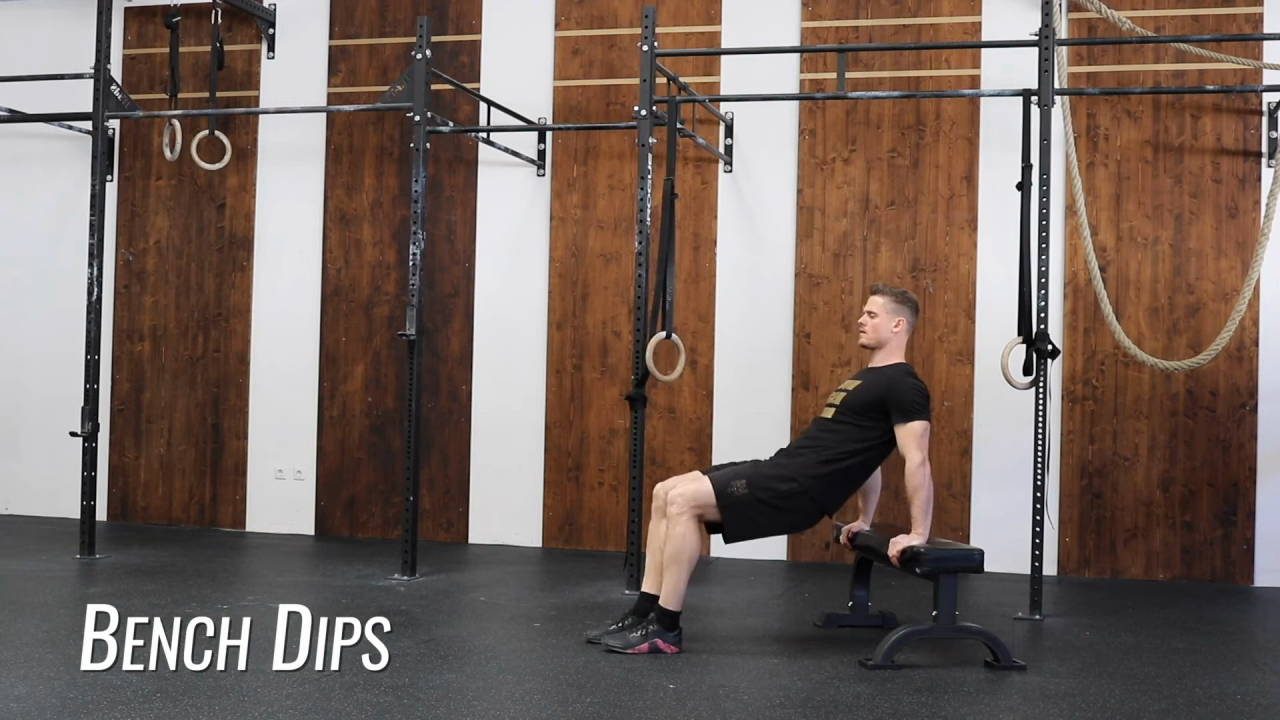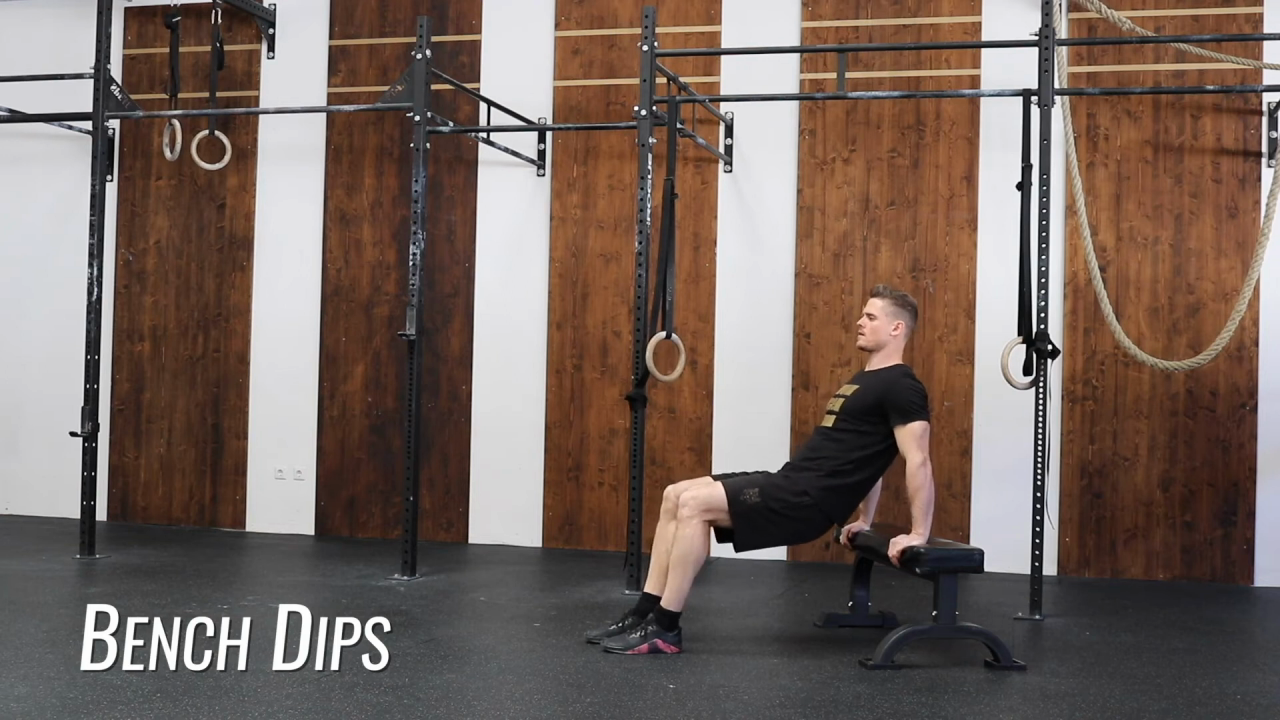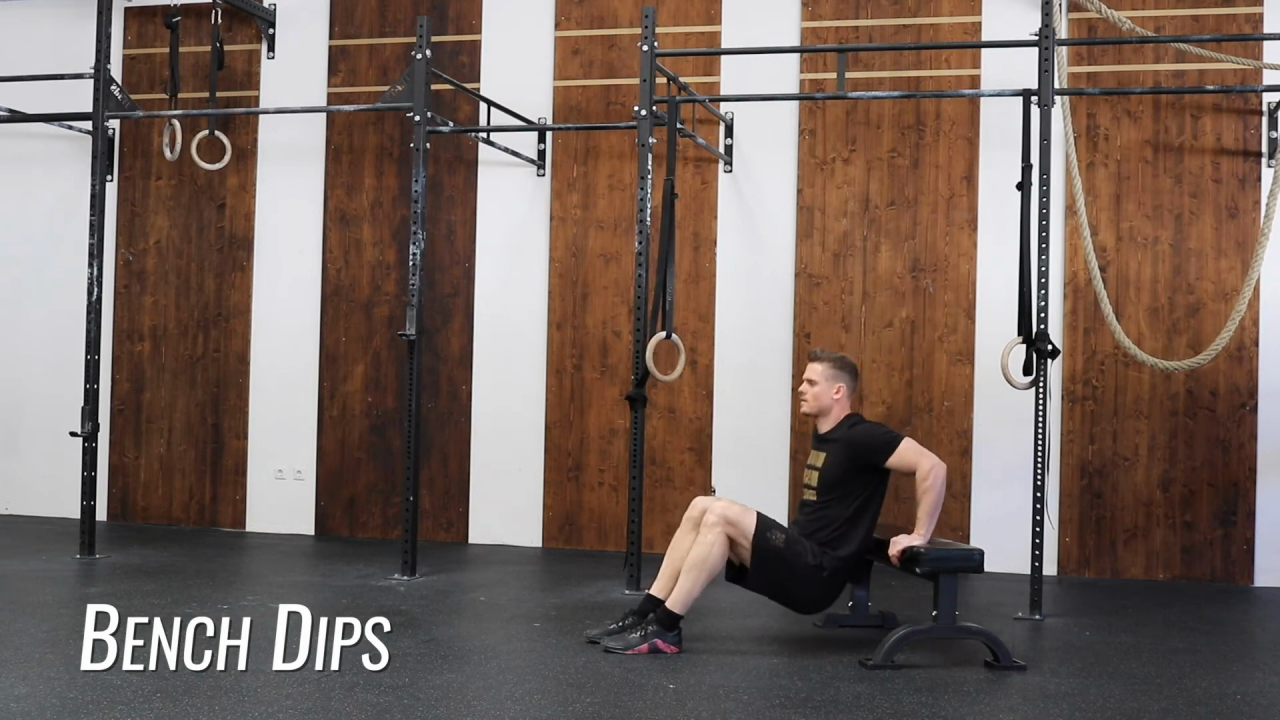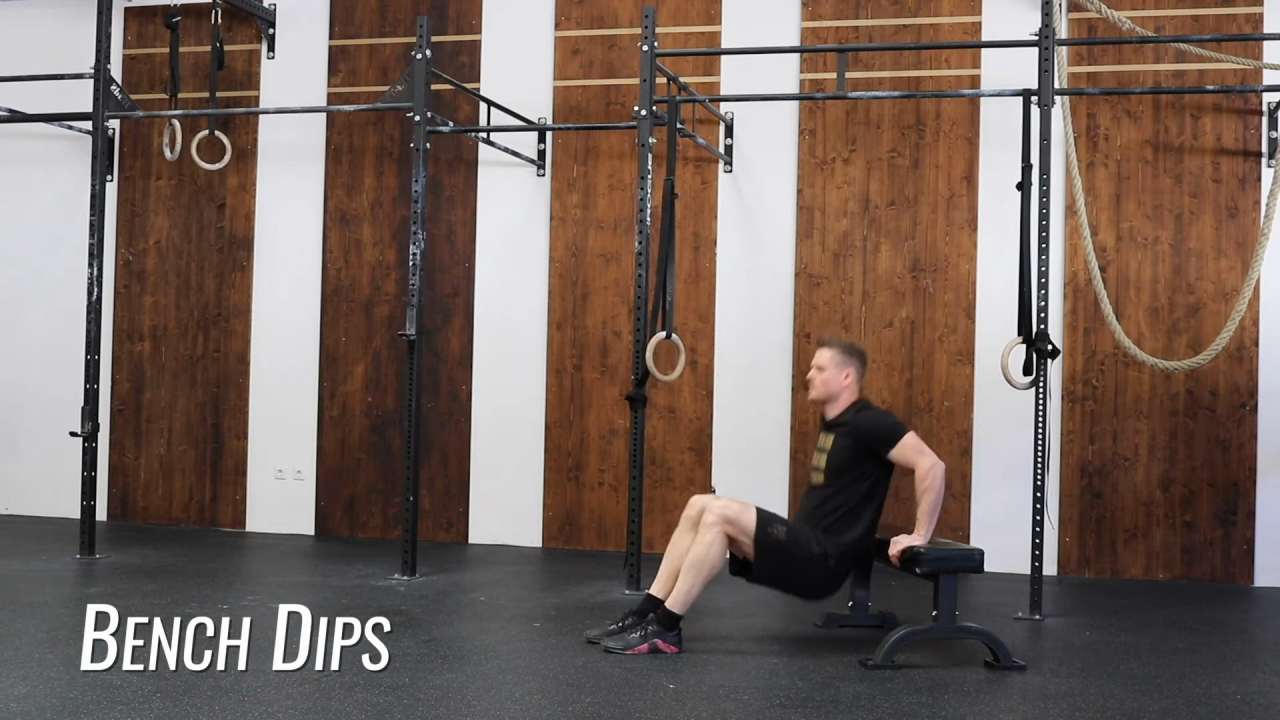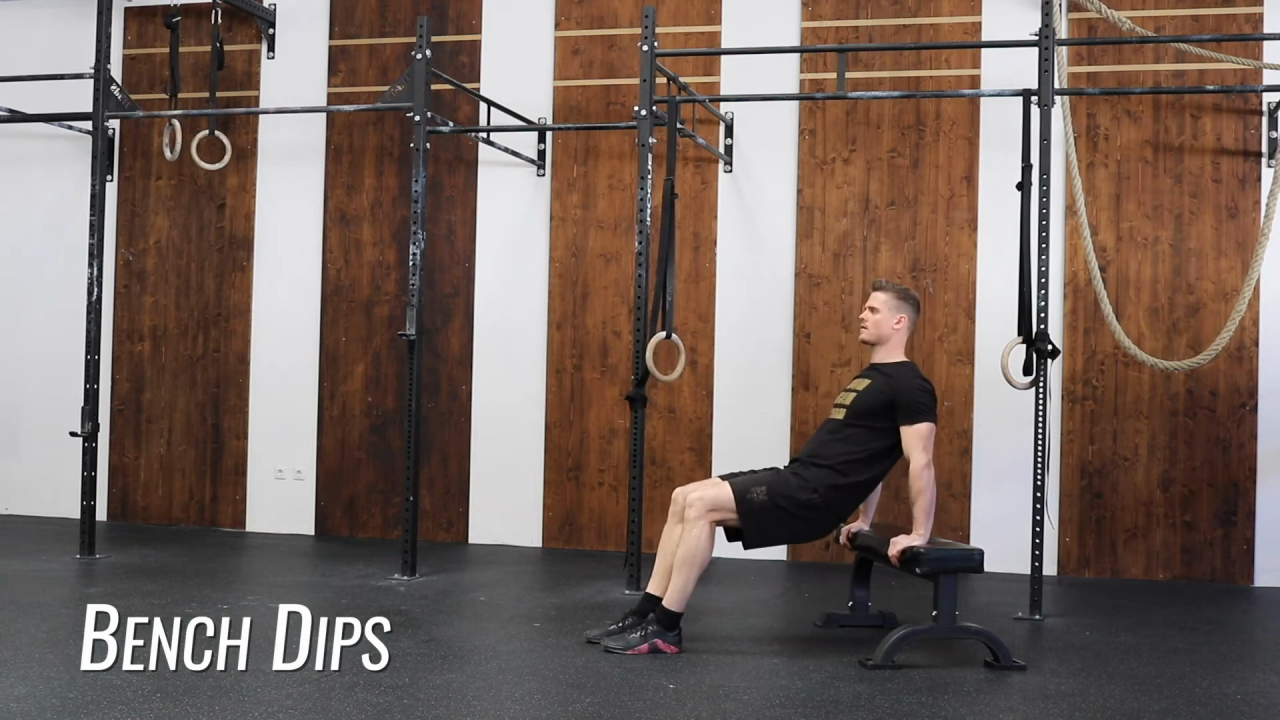
dt=1s
person 1, frame 1
left shoulder: (902, 384)
right shoulder: (869, 378)
left elbow: (917, 460)
right elbow: (863, 453)
left wrist: (918, 534)
right wrist: (864, 521)
left hip: (801, 488)
right hip: (784, 474)
left knee: (681, 500)
right knee: (665, 494)
left ankle: (664, 628)
right ankle: (645, 613)
person 1, frame 2
left shoulder: (899, 385)
right shoulder: (867, 379)
left elbow: (918, 461)
right elbow: (863, 452)
left wrist: (918, 534)
right wrist: (864, 521)
left hip: (811, 499)
right hip: (792, 487)
left knee: (694, 504)
right knee: (676, 496)
left ankle: (664, 628)
right ankle: (645, 613)
person 1, frame 3
left shoulder: (859, 436)
right shoulder: (826, 434)
left elbow: (932, 467)
left wrist: (918, 537)
left hip: (817, 573)
right hip: (800, 558)
left knee: (721, 514)
right knee: (702, 509)
left ankle: (664, 628)
right ankle: (644, 614)
person 1, frame 4
left shoulder: (866, 423)
right shoulder: (833, 421)
left elbow: (930, 466)
left wrist: (918, 536)
right wrist: (857, 540)
left hip: (822, 557)
right hip: (807, 542)
left knee: (717, 514)
right knee: (699, 508)
left ankle: (665, 627)
right ankle: (646, 614)
person 1, frame 5
left shoulder: (908, 385)
right shoulder: (872, 375)
left elbow: (921, 460)
left wrist: (918, 535)
right wrist: (863, 521)
left hip: (816, 495)
right hip: (798, 480)
left knee: (701, 504)
right knee: (684, 498)
left ankle: (664, 627)
right ankle: (646, 612)
